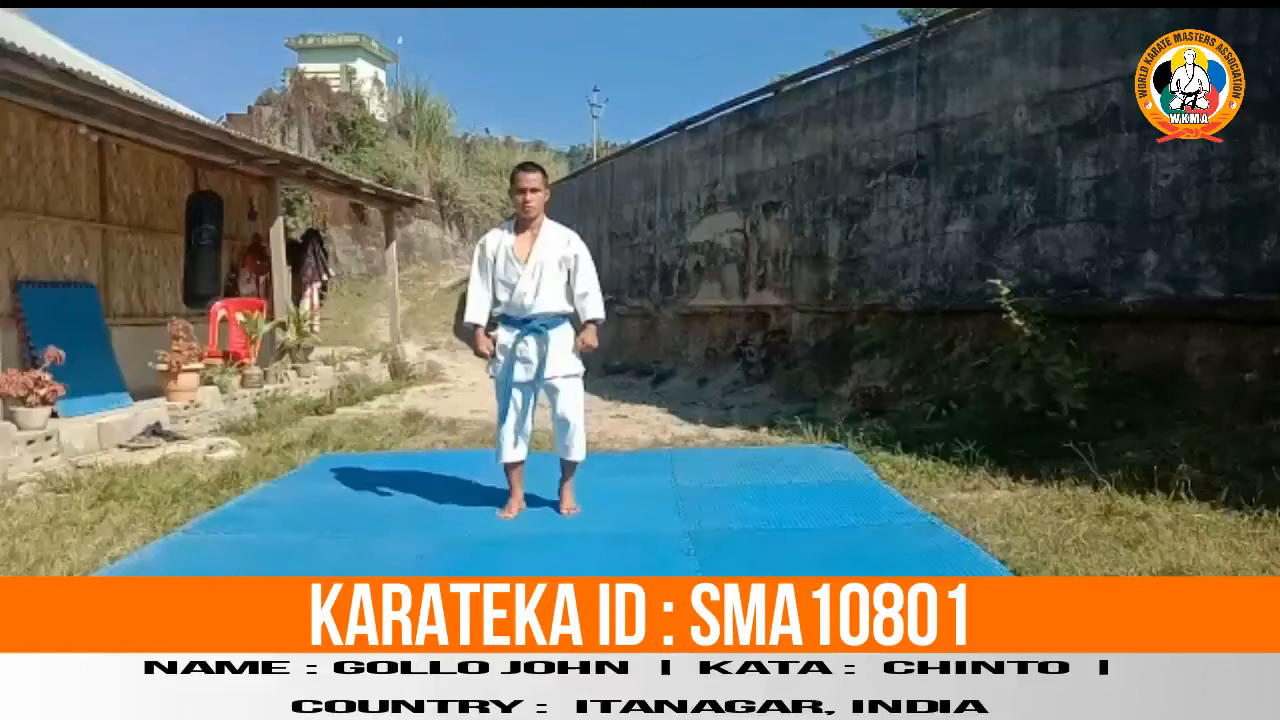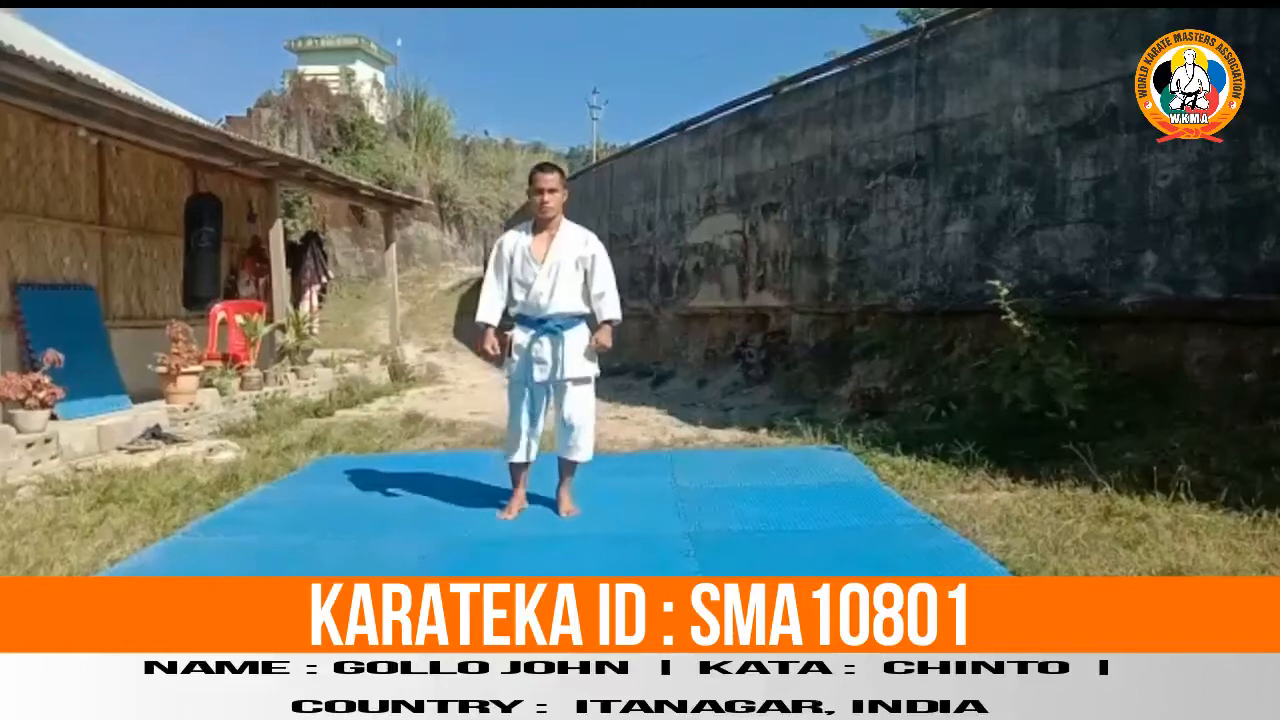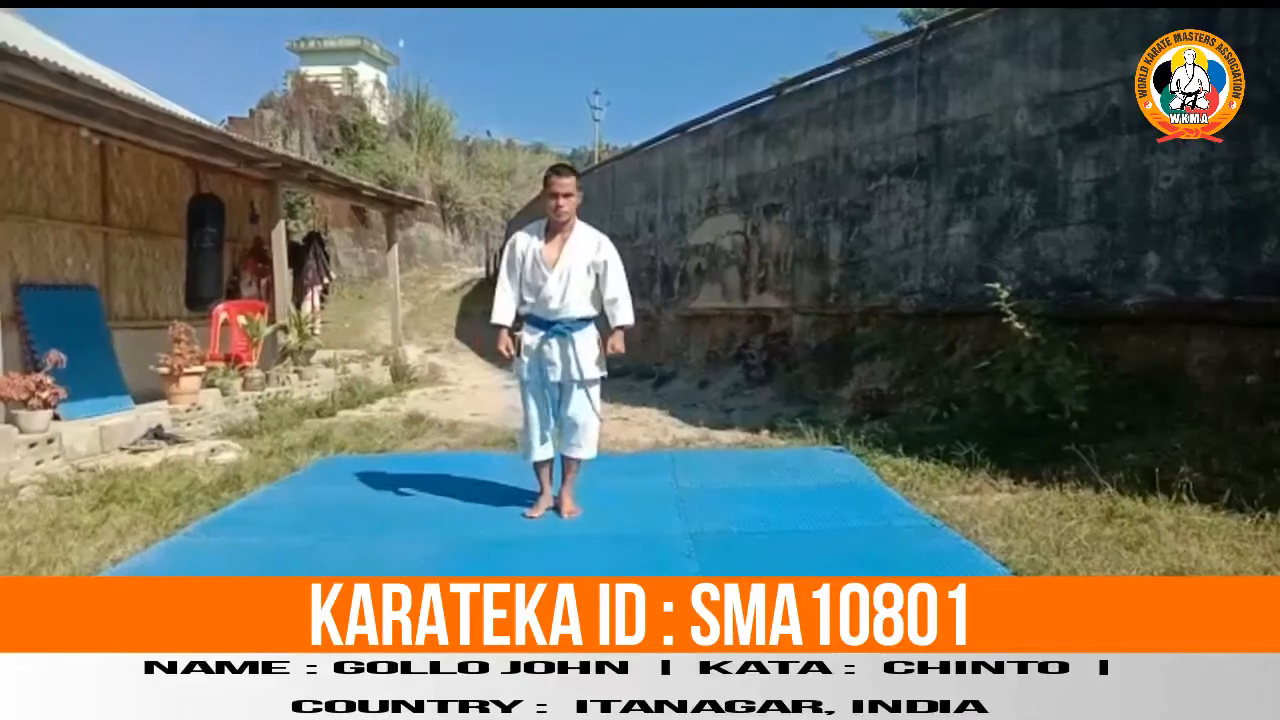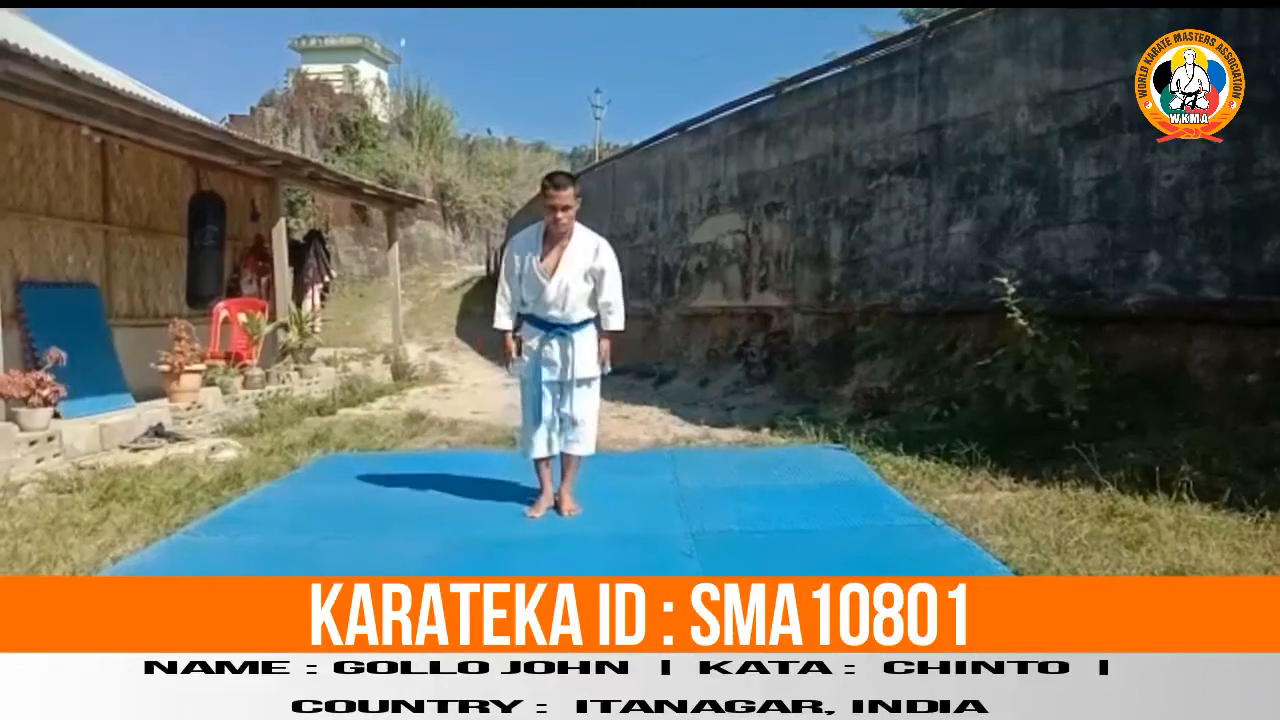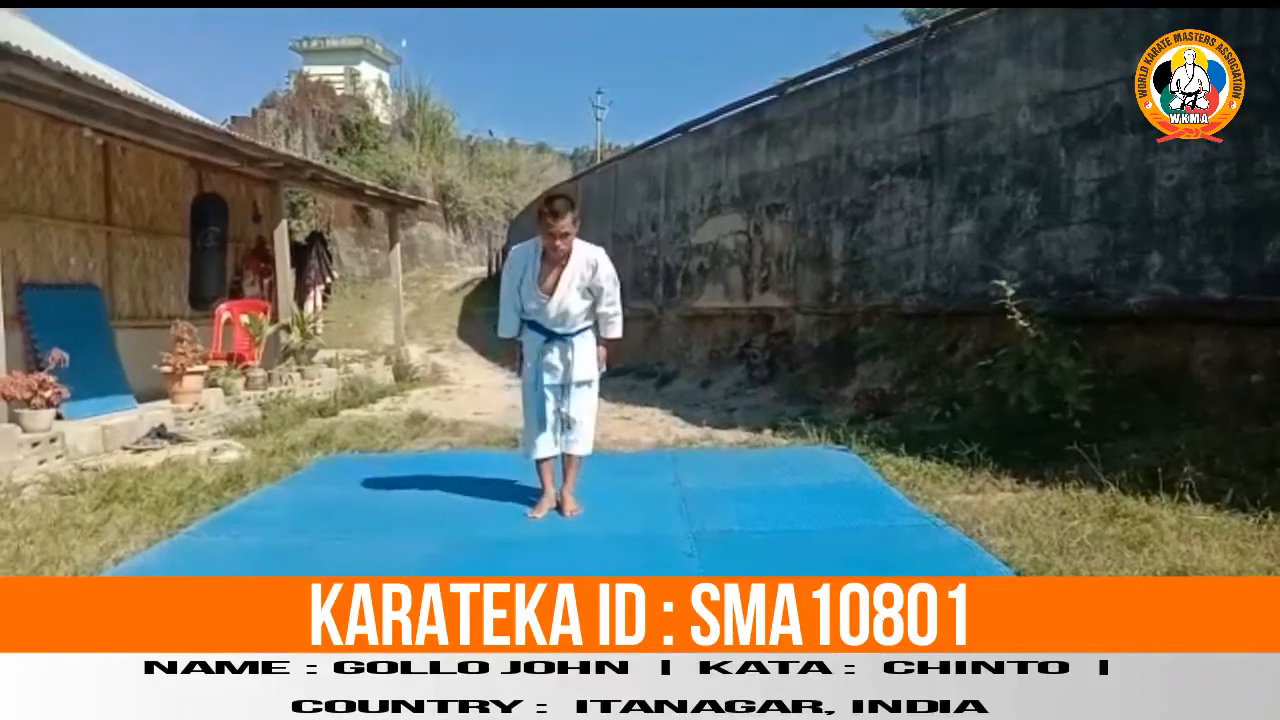
dt=0.3s
person 1, frame 1
left shoulder: (567, 240)
right shoulder: (492, 242)
left elbow: (585, 284)
right elbow: (480, 288)
left wrist: (590, 325)
right wrist: (478, 330)
left hip: (557, 338)
right hip: (511, 339)
left knee: (568, 414)
right knee: (510, 418)
left ankle: (566, 488)
right ankle: (516, 495)
person 1, frame 2
left shoulder: (584, 240)
right shoulder: (510, 241)
left elbow: (603, 285)
right elbow: (495, 286)
left wrist: (606, 326)
right wrist: (488, 330)
left hip: (572, 338)
right hip: (527, 339)
left knee: (575, 417)
right knee: (522, 418)
left ankle: (564, 491)
right ankle: (518, 494)
person 1, frame 3
left shoulder: (597, 243)
right shoulder: (522, 240)
left elbow: (615, 288)
right elbow: (508, 287)
left wrist: (618, 331)
right wrist: (503, 330)
left hip: (580, 339)
right hip: (535, 339)
left knee: (579, 417)
right knee: (537, 419)
left ankle: (567, 492)
right ankle: (545, 492)
person 1, frame 4
left shoulder: (595, 246)
right shoulder: (520, 243)
left elbow: (610, 295)
right elbow: (508, 293)
left wrist: (606, 337)
right wrist: (508, 334)
left hip: (580, 339)
right hip: (536, 339)
left knee: (578, 416)
right knee: (537, 416)
left ankle: (566, 490)
right ankle: (545, 491)
person 1, frame 5
left shoulder: (594, 260)
right shoulder: (519, 257)
left elbow: (609, 305)
right elbow: (510, 304)
left wrist: (603, 344)
right wrist: (514, 343)
left hip: (579, 344)
right hip: (538, 343)
left knee: (577, 417)
right knee: (539, 418)
left ankle: (568, 491)
right ankle: (547, 492)
